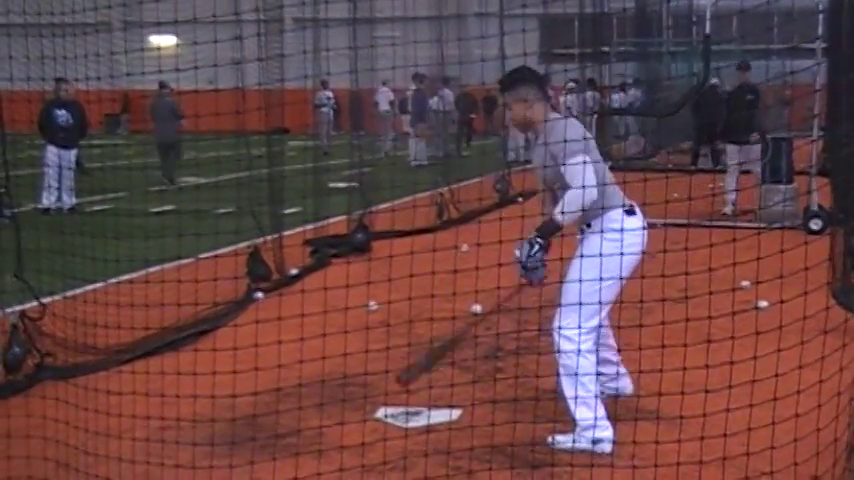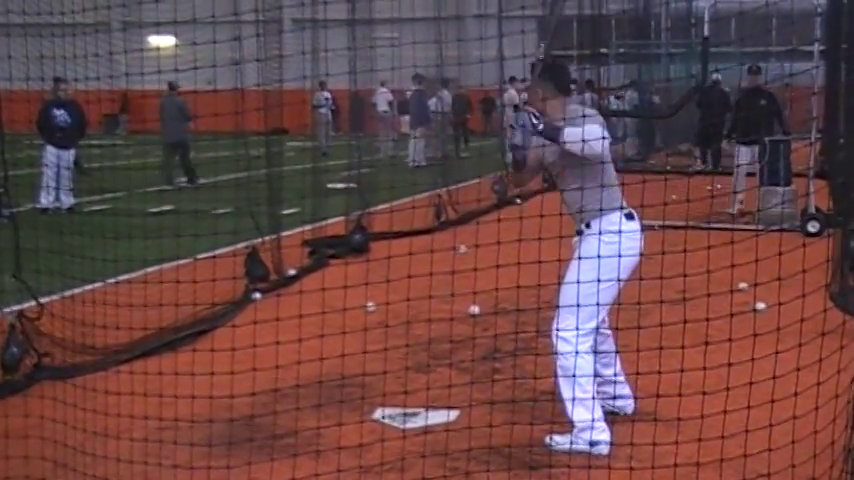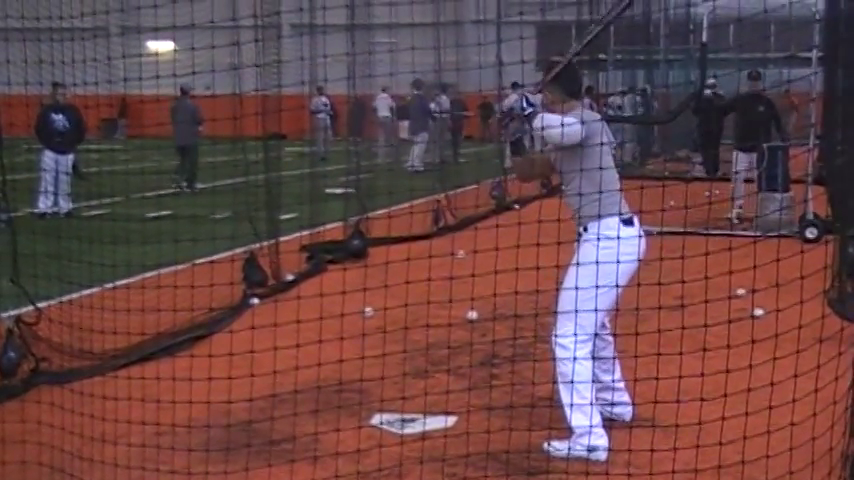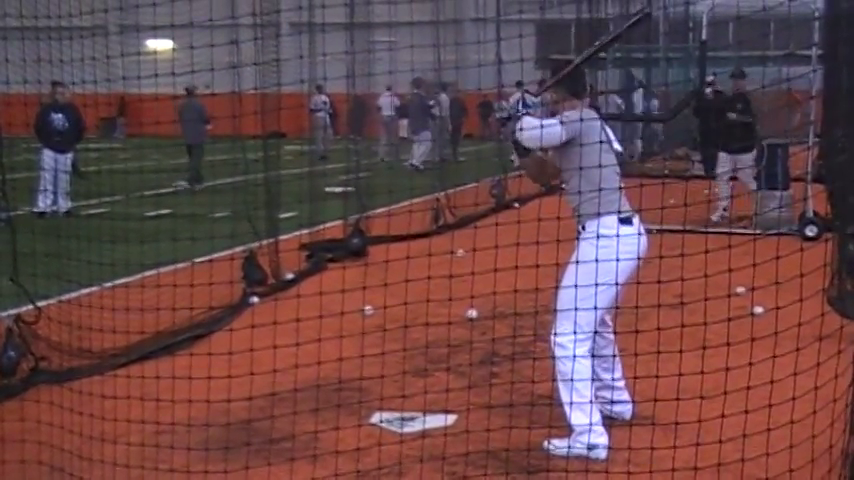
dt=0.4s
person 1, frame 1
left shoulder: (563, 132)
right shoulder: (544, 140)
left elbow: (584, 193)
right elbow: (556, 201)
left wrist: (538, 238)
right wrist: (539, 250)
left hip: (612, 231)
right hip: (616, 228)
left knee: (572, 329)
right knee: (589, 313)
left ankle: (594, 431)
right ankle: (612, 378)
person 1, frame 2
left shoulder: (584, 118)
right shoulder: (548, 134)
left elbow: (599, 145)
right elbow: (518, 178)
left wrist: (544, 130)
right wrist: (519, 151)
left hip: (610, 233)
right hip: (600, 233)
left knee: (569, 331)
right knee: (589, 320)
left ankle: (590, 432)
right ankle: (615, 395)
person 1, frame 3
left shoulder: (586, 121)
right shoulder: (566, 135)
left elbow: (561, 128)
right elbow: (527, 172)
left wrist: (530, 114)
right wrist: (515, 139)
left hip: (607, 238)
right hip: (617, 236)
left knee: (570, 337)
right knee: (592, 325)
left ankle: (588, 438)
right ankle: (614, 402)
person 1, frame 4
left shoulder: (578, 120)
right shoulder: (579, 129)
left elbow: (533, 135)
right elbow: (540, 173)
left wrist: (522, 114)
right wrist: (516, 138)
left hip: (606, 236)
right hip: (622, 233)
left knee: (569, 335)
right knee: (594, 323)
left ankle: (589, 437)
right ankle: (614, 400)
person 2, frame 1
left shoulder: (756, 92)
right shoulder: (732, 94)
left elbow: (757, 113)
left wrist: (756, 131)
right wrist: (723, 137)
left hip: (752, 138)
right hip: (733, 139)
left knee: (759, 171)
right knee: (731, 171)
right ankle: (730, 204)
person 2, frame 2
left shoulder: (768, 96)
right shoulder: (742, 96)
left elbow: (779, 116)
right elbow: (735, 119)
left wrist: (786, 134)
right wrist: (728, 137)
left hip: (762, 141)
right hip: (743, 141)
right knee: (739, 172)
right ankle: (737, 204)
person 2, frame 3
left shoulder: (767, 102)
right shoulder: (740, 100)
left elbow: (778, 122)
right elbow: (722, 110)
left wrist: (784, 140)
left hip: (761, 148)
right hip: (741, 147)
right knee: (737, 178)
right ankle: (737, 210)
person 2, frame 4
left shoulder: (747, 100)
right shoulder: (727, 100)
left elbow: (752, 119)
left wrist: (737, 117)
left hip: (745, 148)
right hip: (726, 147)
left knee: (748, 180)
right knee: (721, 177)
right ankle: (722, 210)
person 3, frame 1
left shoulder: (76, 106)
right shoulder: (49, 105)
left elbow: (84, 125)
right elbow: (41, 123)
left wrist: (77, 139)
right wrist: (48, 138)
left hip: (70, 147)
right hip: (52, 145)
left knee: (68, 175)
right knee: (50, 174)
left ankle: (68, 203)
right ankle: (48, 204)
person 3, frame 2
left shoulder: (75, 106)
right shoulder: (48, 105)
left elbow: (83, 125)
right elbow: (40, 123)
left wrist: (76, 140)
right wrist: (47, 137)
left hip: (69, 147)
right hip: (51, 145)
left knee: (66, 176)
right knee: (48, 174)
left ankle: (66, 203)
right ankle: (46, 204)
person 3, frame 3
left shoulder: (73, 110)
right shoulder: (46, 110)
left elbow: (81, 129)
right elbow: (38, 128)
left wrist: (74, 144)
right wrist: (45, 142)
left hip: (67, 151)
right hip: (49, 150)
left knee: (64, 180)
right knee: (46, 178)
left ankle: (64, 208)
right ankle: (44, 208)
person 3, frame 4
left shoulder: (72, 109)
right shoulder: (45, 109)
left elbow: (81, 128)
right elbow: (38, 127)
left wrist: (73, 143)
right wrist: (44, 141)
left hip: (66, 150)
right hip: (48, 149)
left knee: (64, 179)
right knee: (46, 177)
left ankle: (63, 206)
right ankle: (43, 207)
